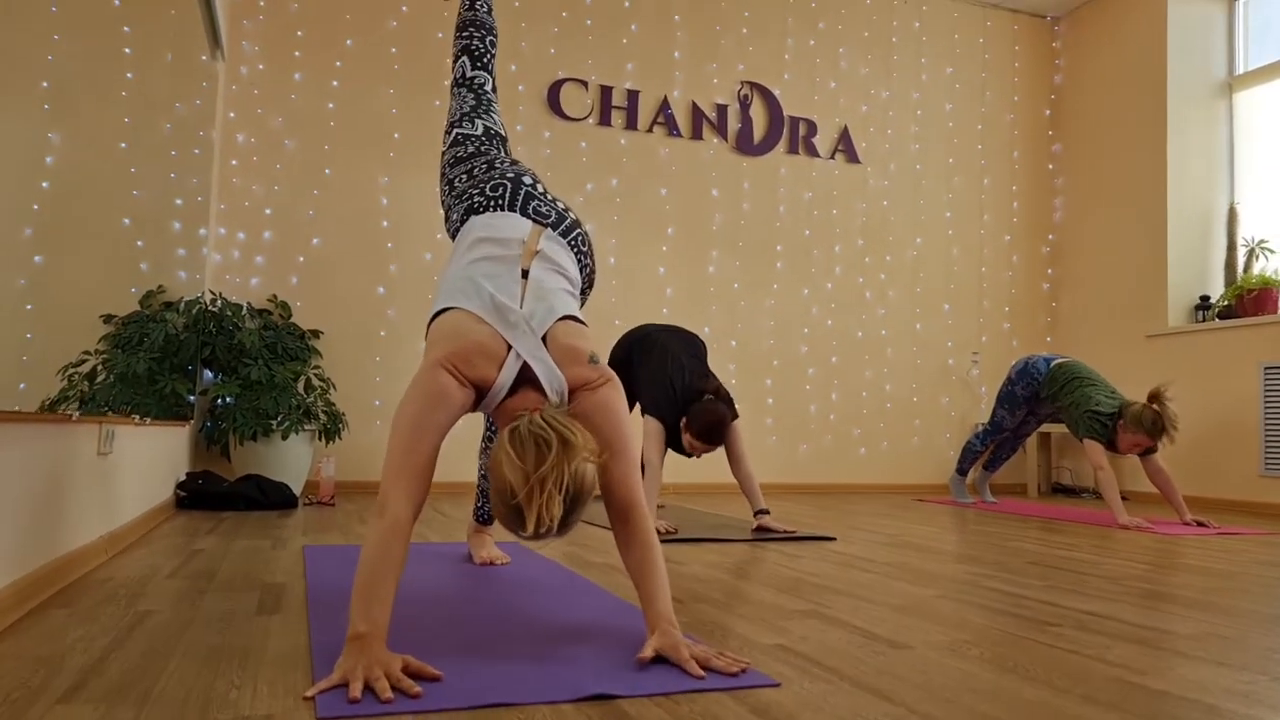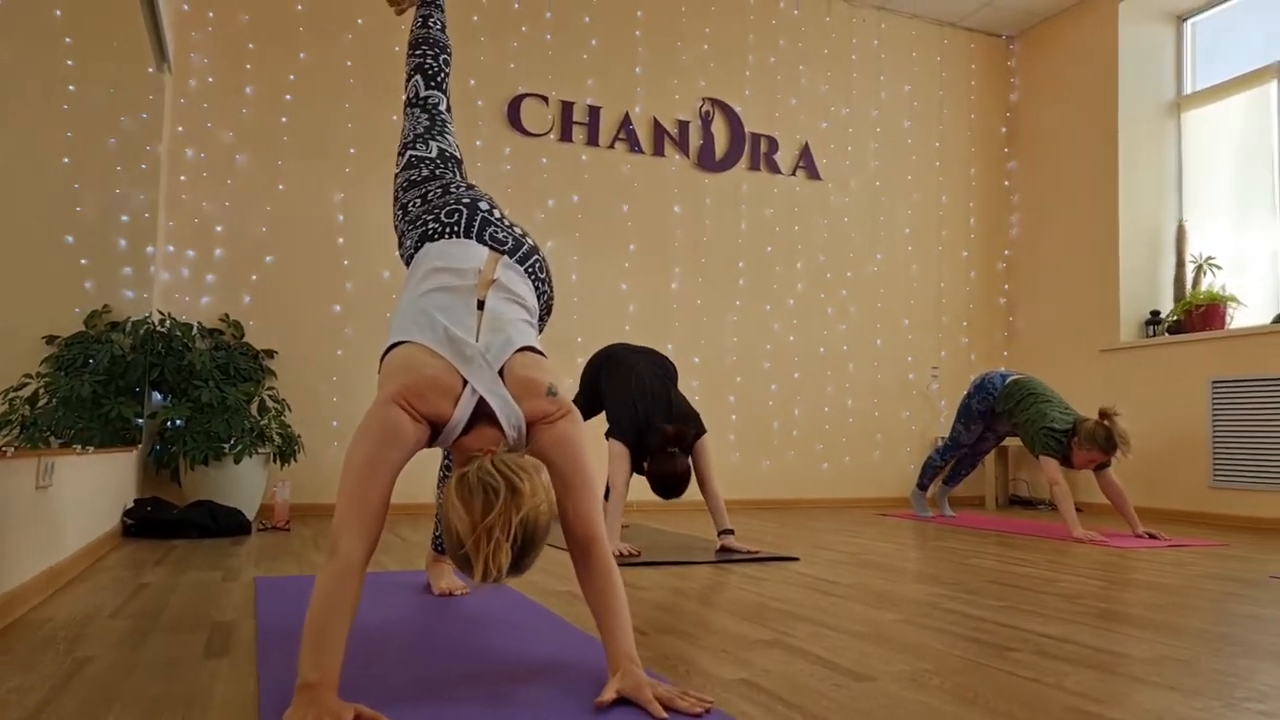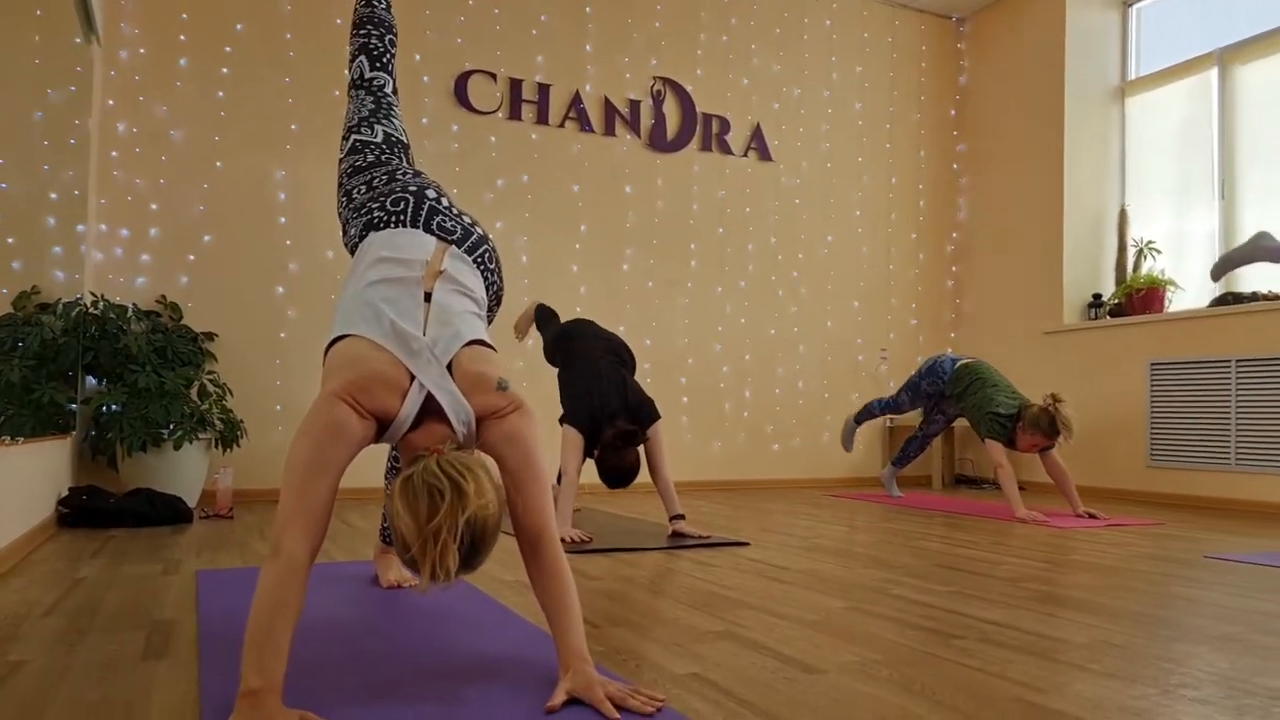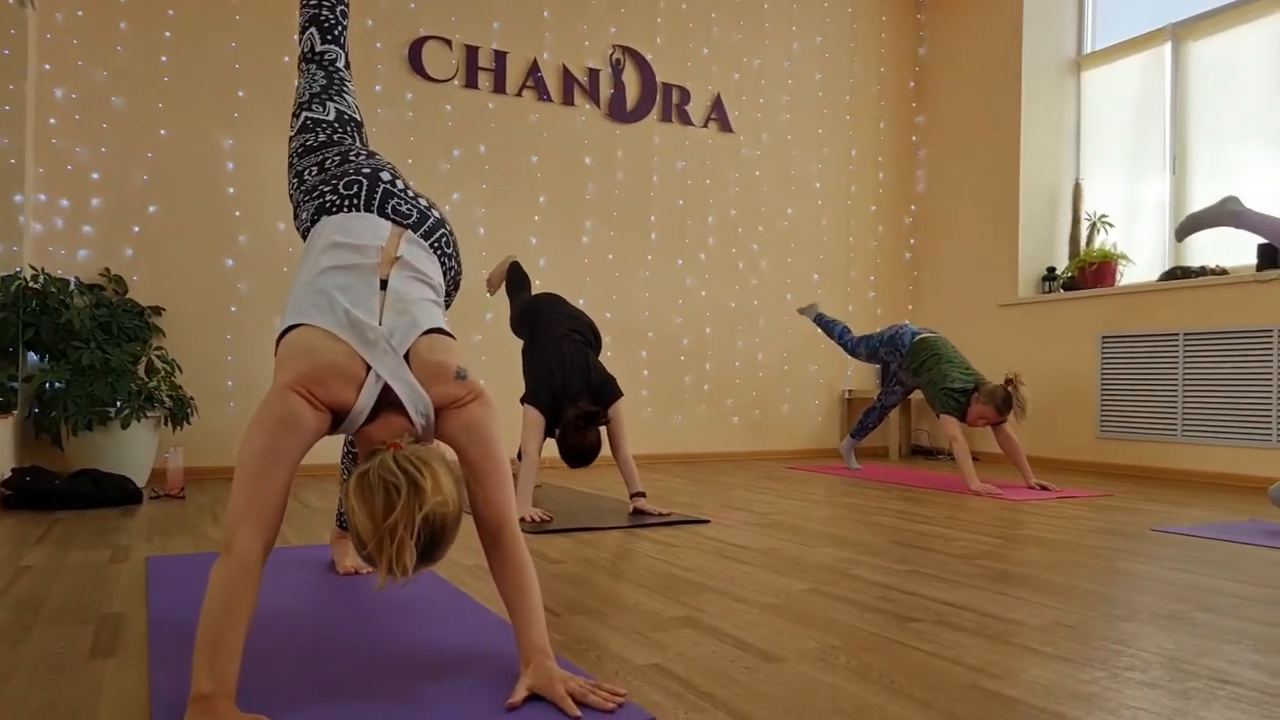
dt=0.4s
person 1, frame 1
left shoulder: (591, 381)
right shoulder: (455, 367)
left elbow: (629, 511)
right elbow: (394, 509)
left wrist: (665, 628)
right wrist: (364, 641)
left hip: (561, 241)
right hip: (488, 210)
right knee: (474, 91)
person 1, frame 2
left shoulder: (550, 411)
right shoulder: (409, 402)
left elbow: (590, 543)
right elbow: (346, 550)
left hip: (517, 267)
right hip: (444, 236)
right knee: (429, 106)
person 1, frame 3
left shoulder: (499, 405)
right shoulder: (354, 398)
left elbow: (541, 539)
right elbow: (289, 550)
left hip: (465, 257)
right hip: (388, 224)
right knee: (374, 91)
person 1, frame 4
left shoulder: (458, 394)
right shoulder: (308, 388)
left elbow: (502, 532)
right elbow: (242, 548)
left wrist: (541, 661)
left hip: (423, 241)
right hip: (340, 207)
right knee: (326, 70)
person 2, frame 1
left shoulder: (1137, 423)
right shoulder: (1098, 418)
left elbow: (1156, 470)
right elbow: (1101, 468)
left wrist: (1184, 514)
right wrist: (1121, 517)
left hip: (1055, 384)
right hip: (1033, 376)
left knee: (1017, 435)
right knee: (996, 430)
left ankle: (982, 480)
right ankle: (958, 480)
person 2, frame 2
left shoulder: (1092, 439)
right shoulder: (1052, 434)
left elbow: (1110, 484)
right elbow: (1057, 483)
left wrist: (1136, 526)
right wrist: (1076, 530)
left hip: (1011, 403)
right hip: (992, 392)
left knee: (978, 451)
right knee: (957, 445)
left ankle: (941, 495)
right ankle: (919, 493)
person 2, frame 3
left shoulder: (1035, 422)
right shoulder: (997, 418)
left elbow: (1054, 465)
right elbow: (1001, 466)
left wrist: (1077, 506)
right wrist: (1019, 510)
left hip: (963, 383)
right hip: (944, 374)
left knee: (927, 433)
right knee: (897, 405)
left ankle: (890, 474)
right ankle: (854, 422)
person 2, frame 4
left shoulder: (991, 399)
right shoulder: (952, 394)
left elbow: (1007, 438)
right elbow: (956, 440)
left wrist: (1029, 478)
right wrist: (974, 483)
left hip: (928, 346)
right hip: (904, 345)
left knee: (884, 405)
right knee: (852, 346)
left ankle: (849, 445)
right ankle: (815, 314)
person 3, frame 1
left shoulder: (721, 408)
right shoulder: (664, 403)
left elbow: (740, 464)
right elbow: (653, 462)
left wrist: (762, 513)
right wrist: (650, 516)
right hip: (636, 346)
left knee: (659, 433)
person 3, frame 2
left shoulder: (689, 427)
right shoulder: (628, 427)
left elbow: (708, 484)
right elbow: (618, 486)
left wrist: (726, 534)
right wrist: (613, 540)
right hip: (609, 364)
right knee: (584, 408)
left ankle: (608, 509)
person 3, frame 3
left shoulder: (643, 412)
right shoulder: (583, 416)
left elbow: (661, 472)
right elbow: (570, 473)
left wrist: (678, 520)
right wrist: (563, 526)
left hip: (613, 349)
right hip: (570, 343)
left knee: (578, 434)
right knee: (551, 328)
left ankle: (559, 493)
right ankle: (535, 310)
person 3, frame 4
left shoulder: (605, 389)
right shoulder: (544, 395)
left elbow: (621, 449)
right elbow: (530, 452)
left wrist: (638, 496)
right wrist: (523, 504)
left hip: (578, 327)
right hip: (535, 316)
right knee: (520, 296)
right ankle: (510, 266)
